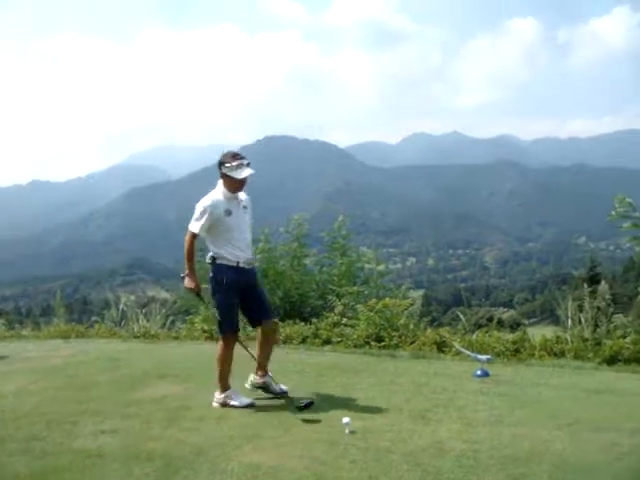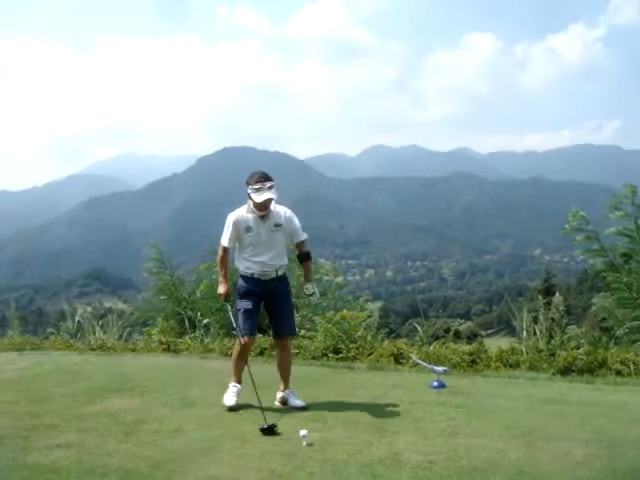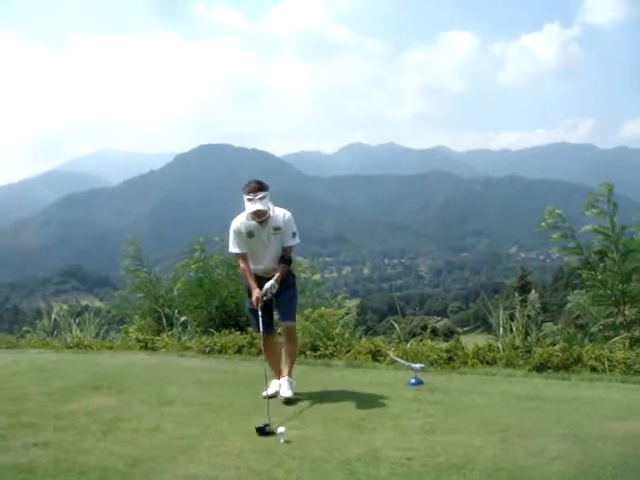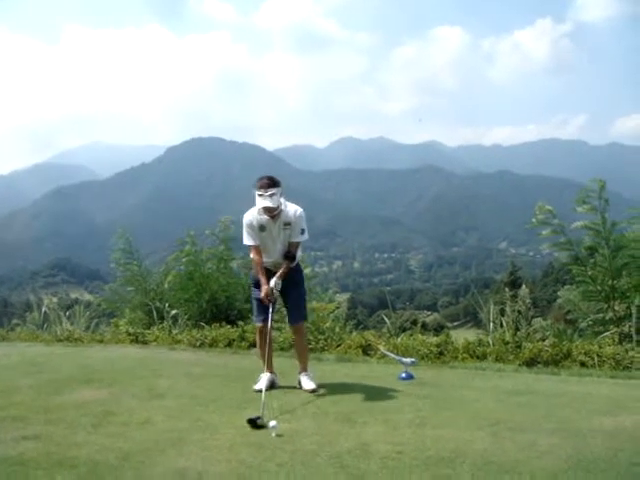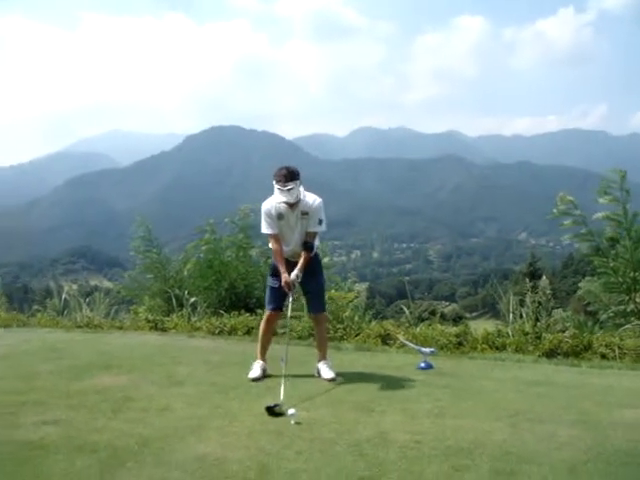
dt=0.5s
person 1, frame 1
left shoulder: (244, 200)
right shoulder: (210, 203)
right elbow: (190, 239)
right wrist: (190, 275)
left hip: (246, 270)
right hip: (225, 273)
left knee: (269, 325)
right knee: (230, 334)
left ankle: (260, 376)
right ankle: (224, 392)
person 1, frame 2
left shoulder: (285, 216)
right shoulder: (237, 218)
left elbow: (302, 249)
right elbow: (224, 250)
left wrist: (308, 281)
right wrist: (222, 281)
left hip: (278, 282)
right hip: (249, 283)
left knee: (283, 340)
right knee: (246, 339)
left ankle: (285, 391)
right ankle: (235, 385)
person 1, frame 3
left shoulder: (284, 217)
right shoulder: (238, 225)
left elbow: (287, 255)
right elbow: (243, 261)
left wrist: (275, 281)
right wrist: (254, 289)
left hip: (282, 278)
right hip: (255, 279)
left knee: (288, 326)
right knee: (266, 334)
left ankle: (286, 379)
right ankle: (277, 379)
person 1, frame 4
left shoulder: (296, 213)
right shoulder: (250, 217)
left elbow: (292, 252)
right elbow: (256, 254)
left wrist: (278, 279)
right wrist: (264, 283)
left hip: (290, 271)
right hip: (263, 272)
left knee: (298, 325)
right knee: (262, 326)
left ankle: (304, 374)
right ankle: (268, 373)
person 1, frame 5
left shoulder: (314, 203)
right shoulder: (269, 206)
left elbow: (309, 242)
right elbow: (276, 243)
left wrist: (297, 271)
right wrist: (283, 273)
left hip: (308, 261)
right hip: (280, 261)
left knee: (318, 313)
right knee: (271, 313)
left ankle: (322, 362)
right ankle: (260, 361)
